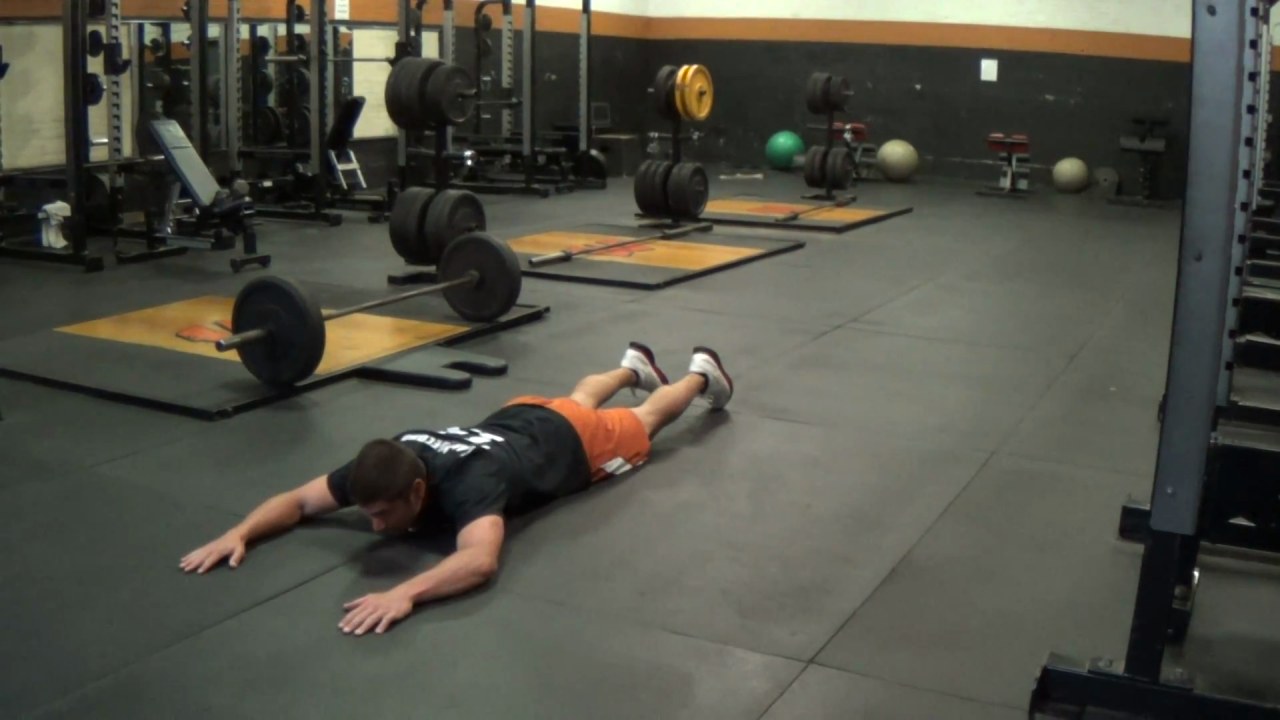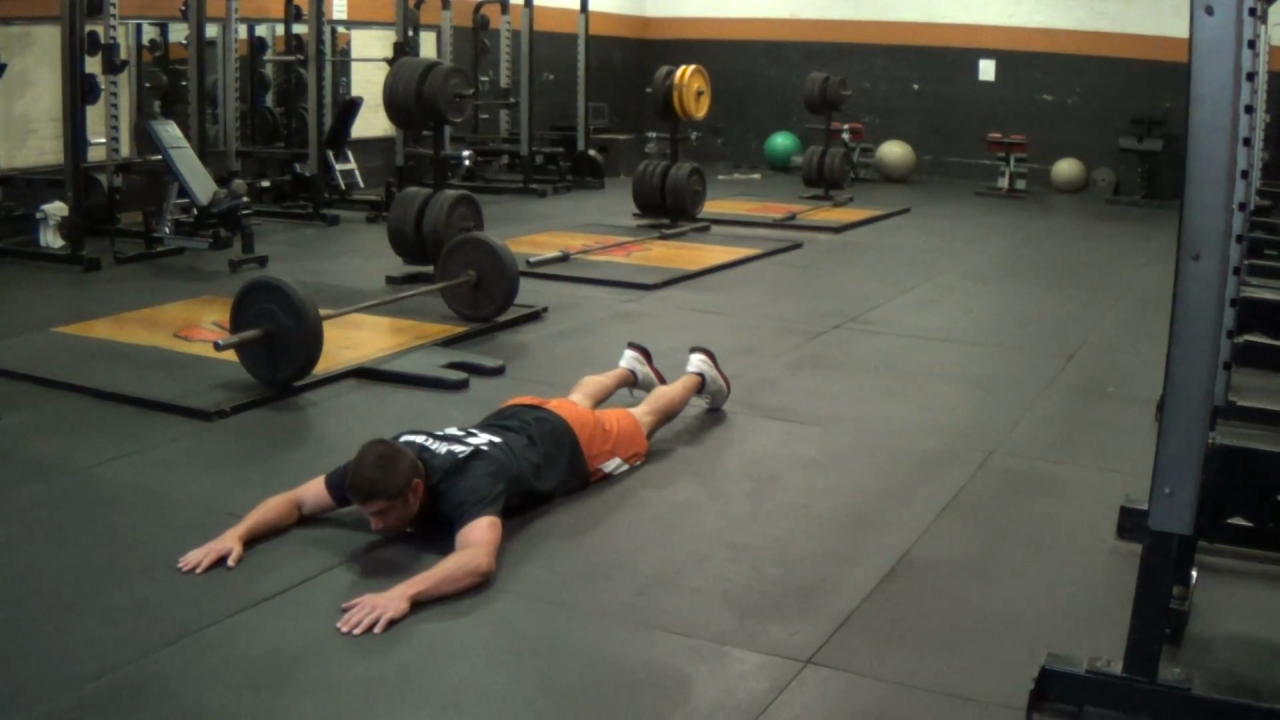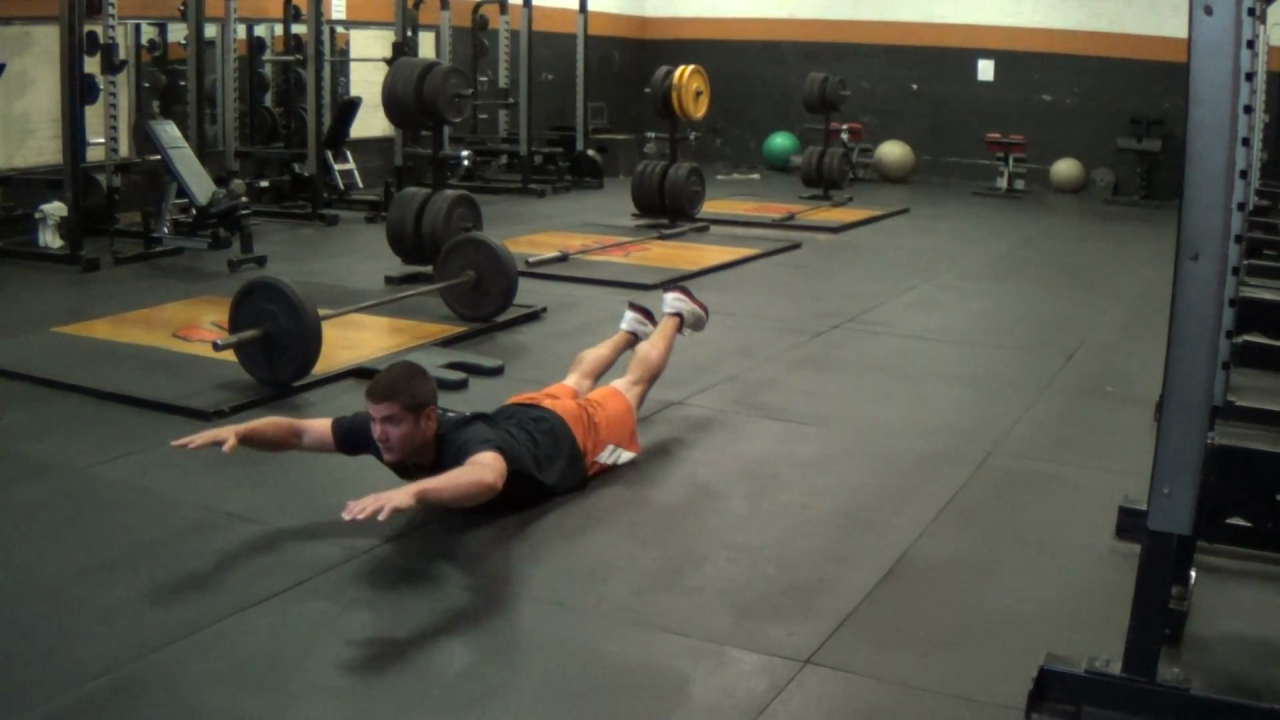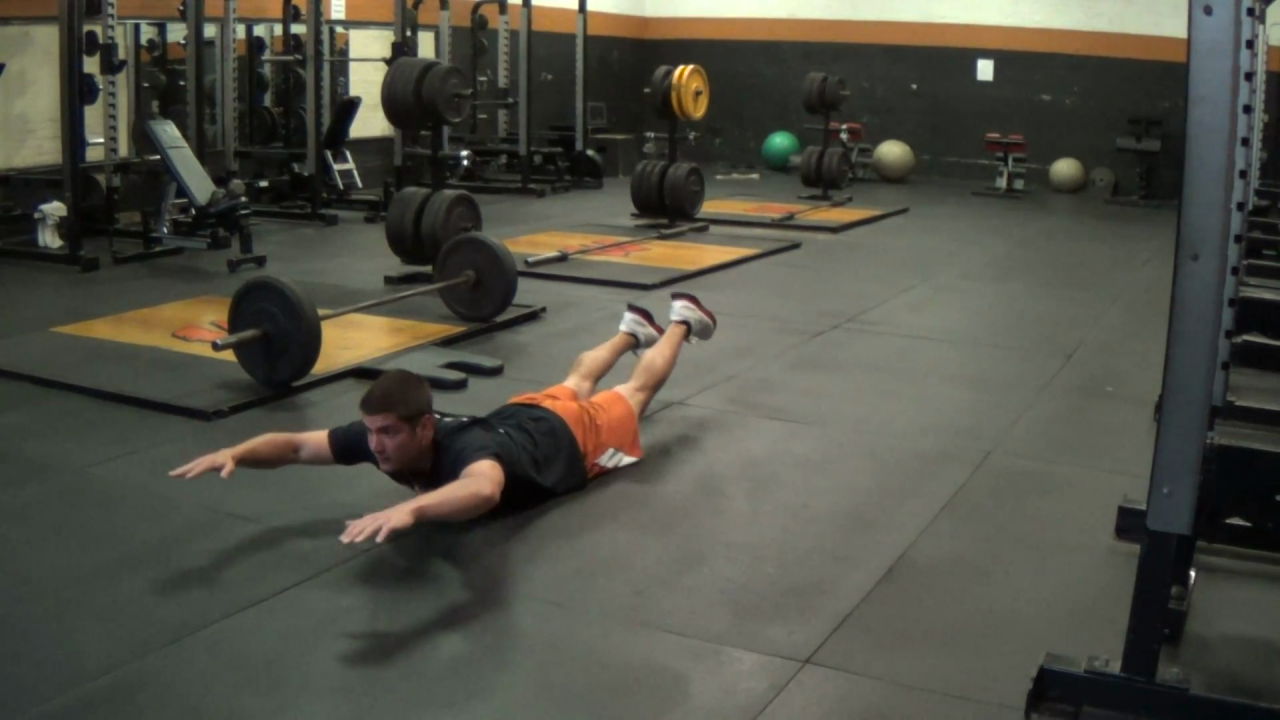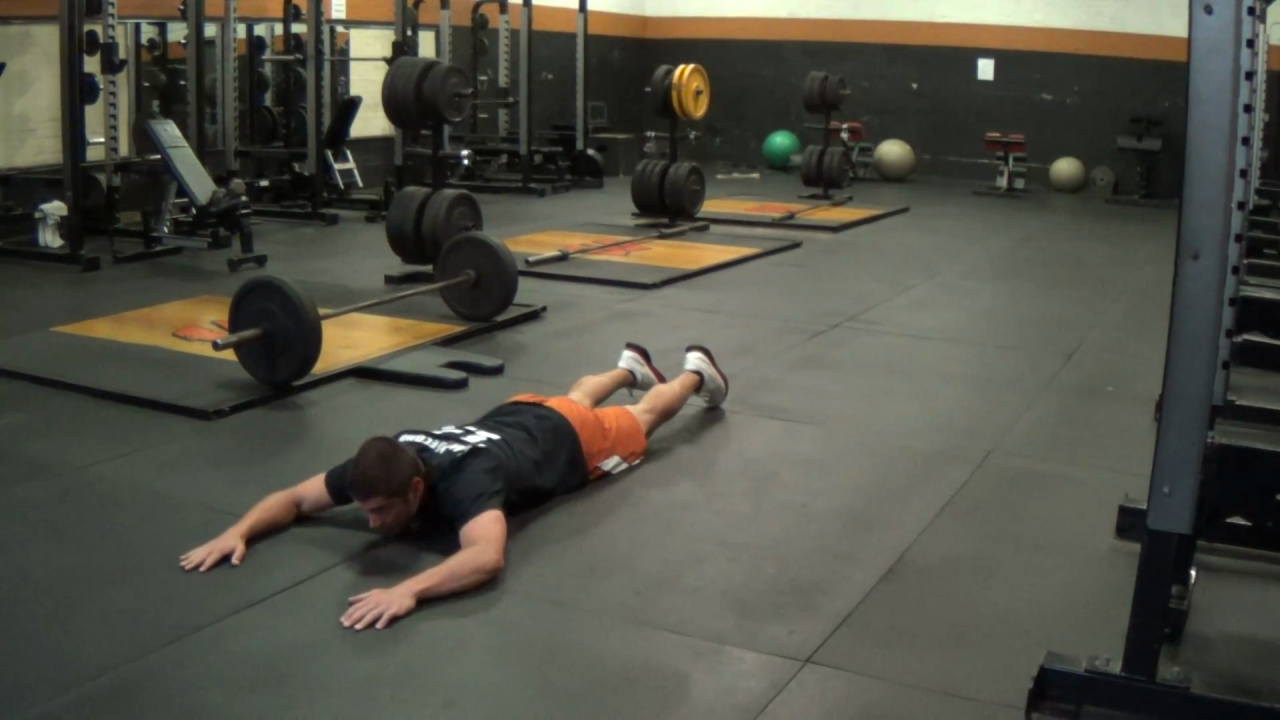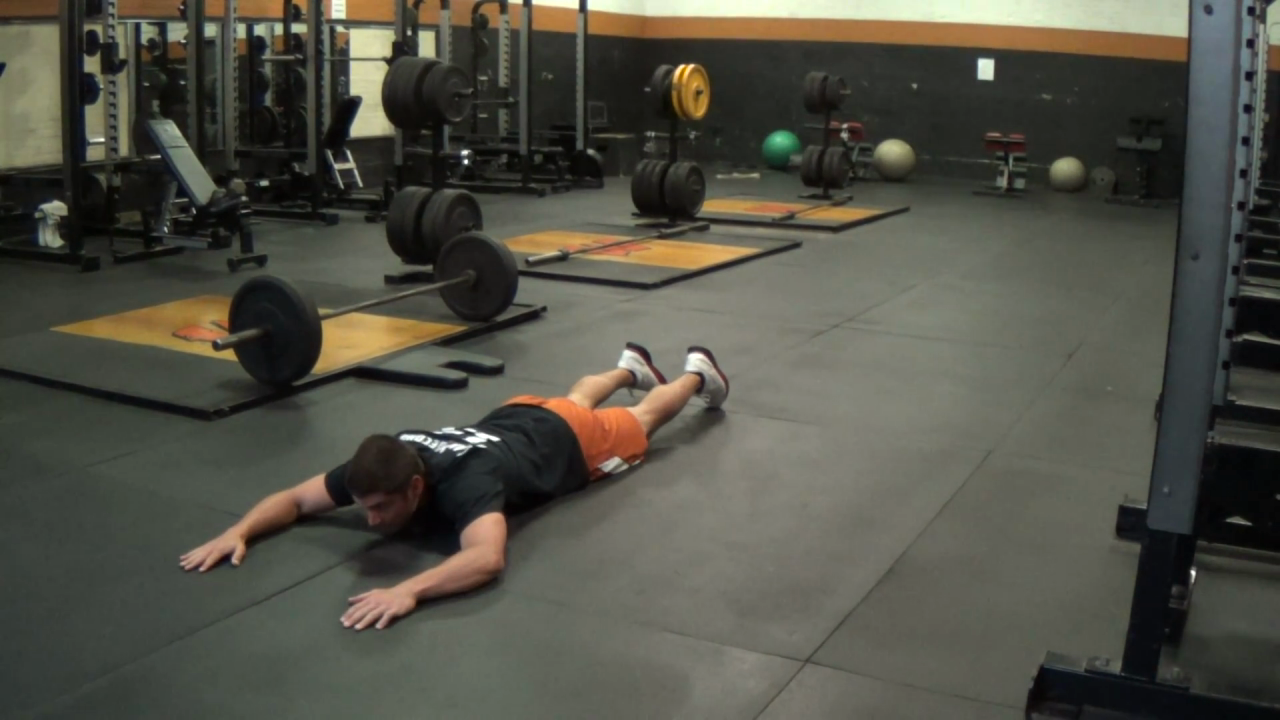
dt=0.5s
person 1, frame 1
left shoulder: (467, 483)
right shoulder: (387, 461)
left elbow: (481, 560)
right elbow: (298, 499)
left wrist: (405, 593)
right wrist: (239, 532)
left hip: (571, 444)
right hip: (516, 420)
left knee: (643, 420)
right knee: (579, 398)
left ankle: (702, 372)
right ankle: (635, 365)
person 1, frame 2
left shoulder: (465, 484)
right shoulder: (383, 463)
left elbow: (479, 560)
right elbow: (296, 500)
left wrist: (402, 593)
right wrist: (236, 533)
left hip: (566, 443)
right hip: (513, 421)
left knee: (640, 420)
right knee: (577, 397)
left ankle: (699, 373)
right ankle: (632, 366)
person 1, frame 3
left shoulder: (467, 442)
right shoulder: (379, 427)
left elbow: (488, 479)
right elbow: (297, 430)
left wrist: (411, 492)
right wrist: (237, 431)
left hip: (570, 440)
right hip: (518, 416)
left knee: (630, 391)
right knee: (575, 381)
left ankle: (673, 314)
right ankle: (632, 327)
person 1, frame 4
left shoulder: (462, 449)
right shoulder: (377, 435)
left elbow: (485, 490)
right elbow: (291, 445)
left wrist: (409, 508)
right wrist: (233, 453)
left hip: (567, 438)
right hip: (516, 418)
left knee: (632, 396)
right knee: (575, 384)
left ankle: (681, 321)
right ankle: (632, 329)
person 1, frame 5
left shoulder: (465, 481)
right shoulder: (380, 465)
left elbow: (488, 557)
right elbow: (295, 497)
left wrist: (409, 590)
right wrist: (239, 530)
left hip: (567, 440)
right hip: (513, 417)
left knee: (640, 418)
right knee: (577, 396)
left ankle: (696, 372)
right ankle: (631, 366)
person 1, frame 6
left shoulder: (464, 484)
right shoulder: (381, 465)
left elbow: (488, 558)
right elbow: (295, 498)
left wrist: (408, 590)
right wrist: (238, 531)
left hip: (566, 441)
right hip: (514, 419)
left knee: (639, 421)
right knee: (576, 397)
left ankle: (698, 373)
right ankle: (631, 367)
